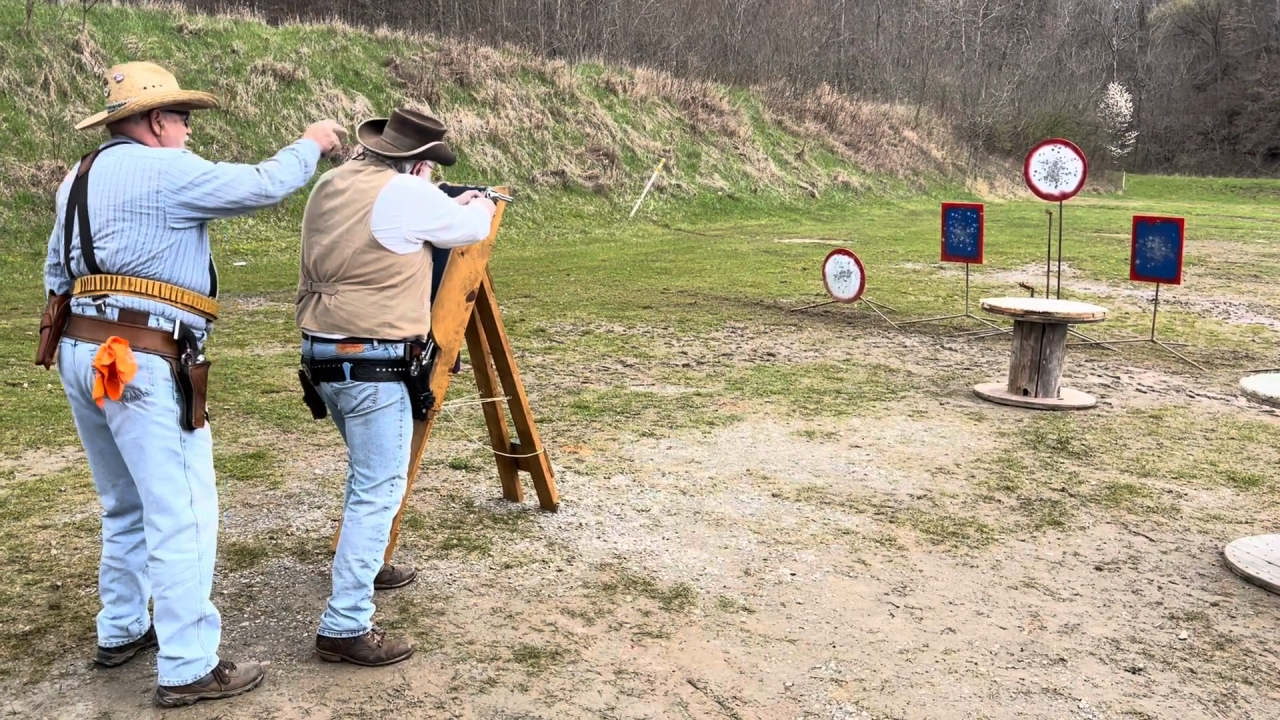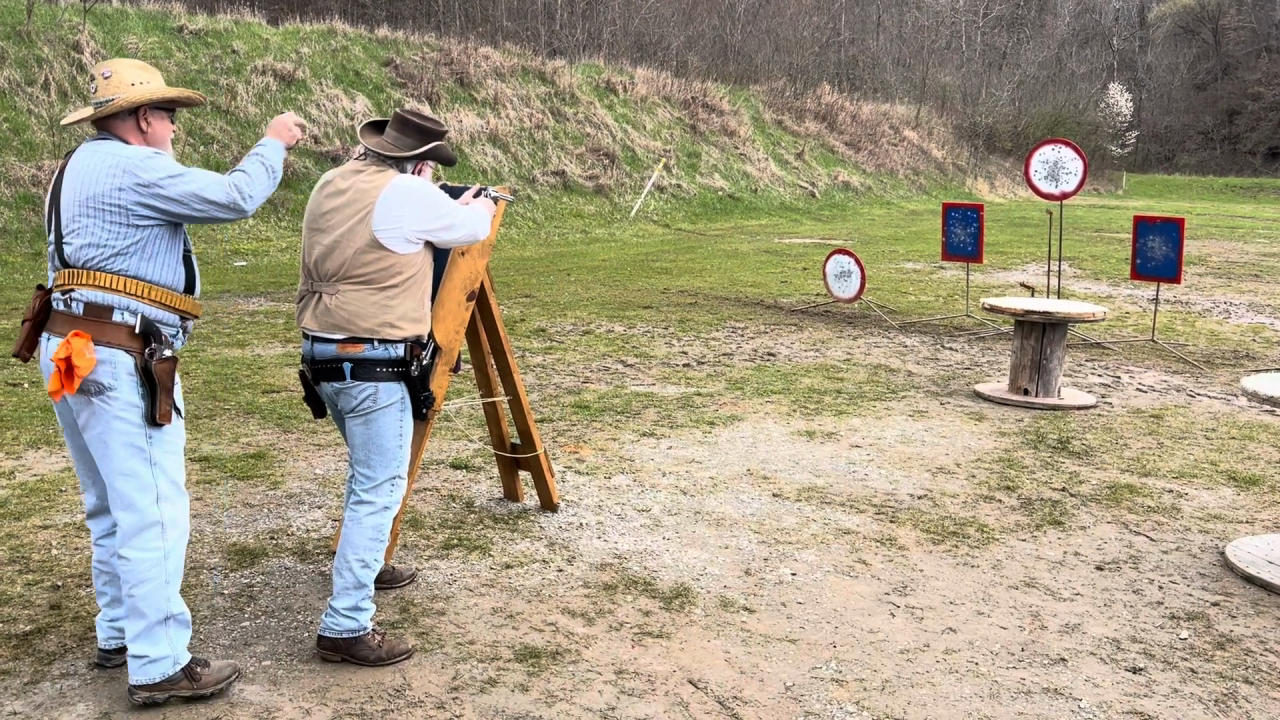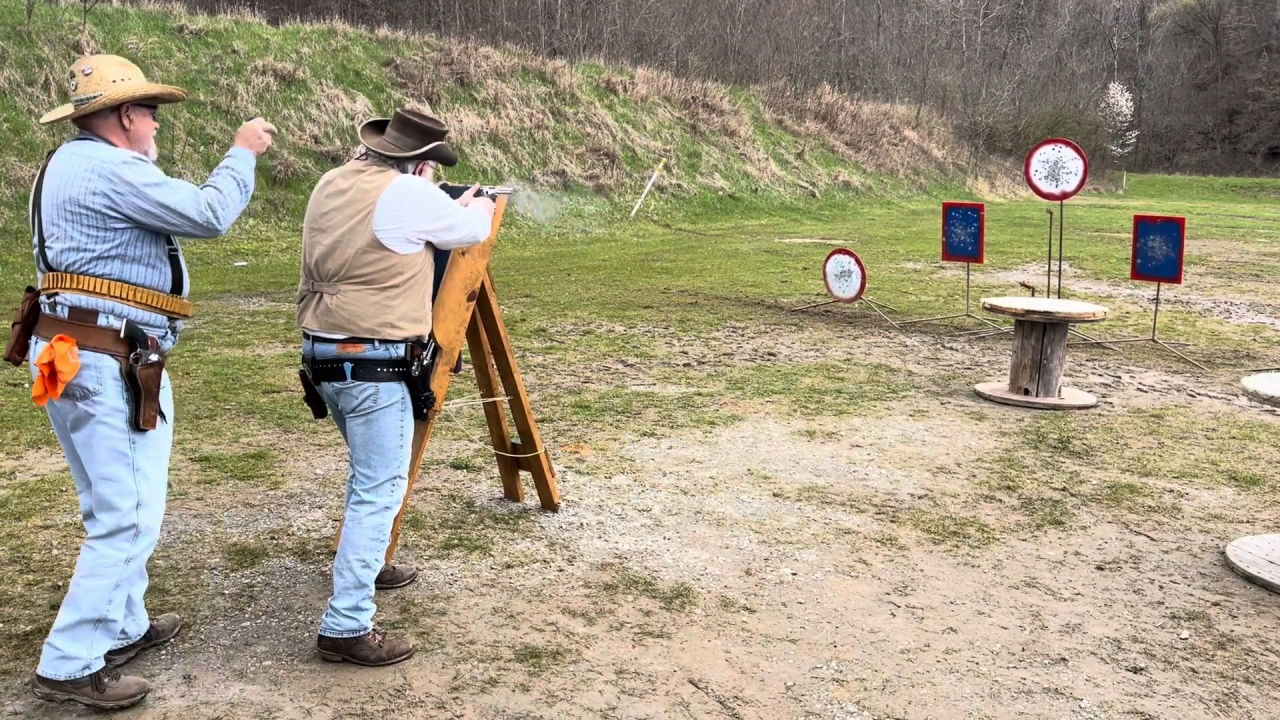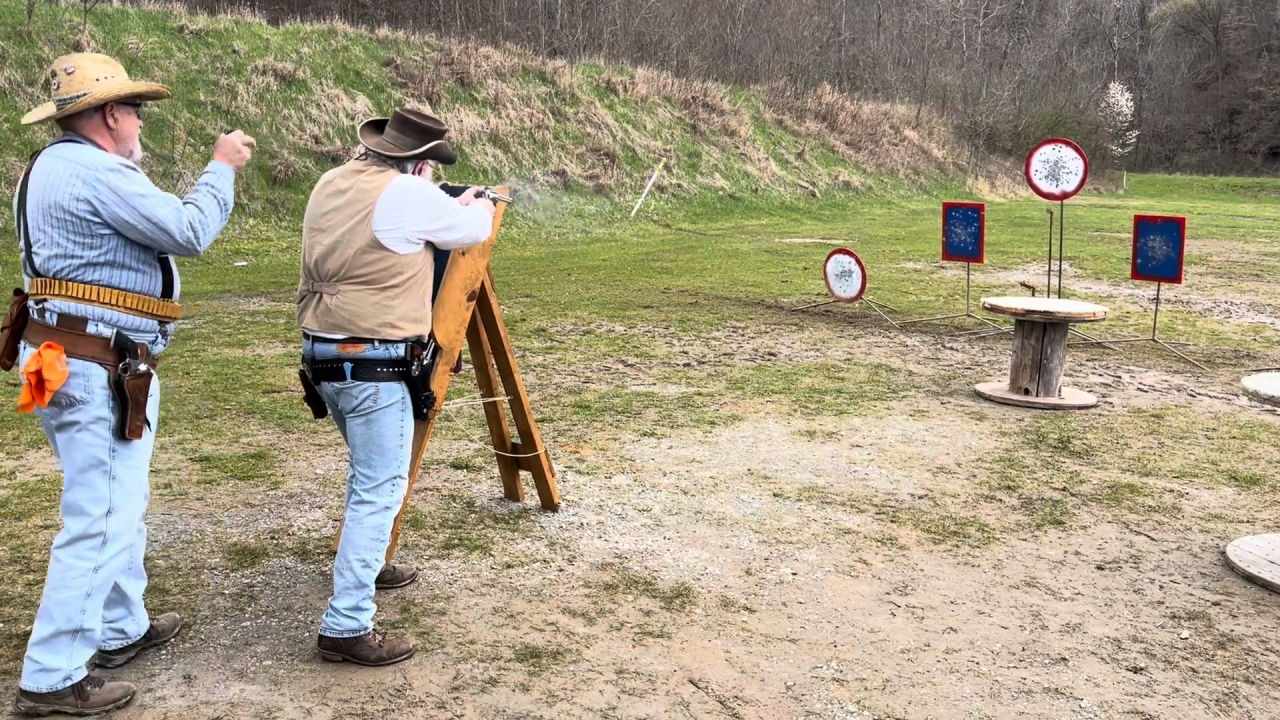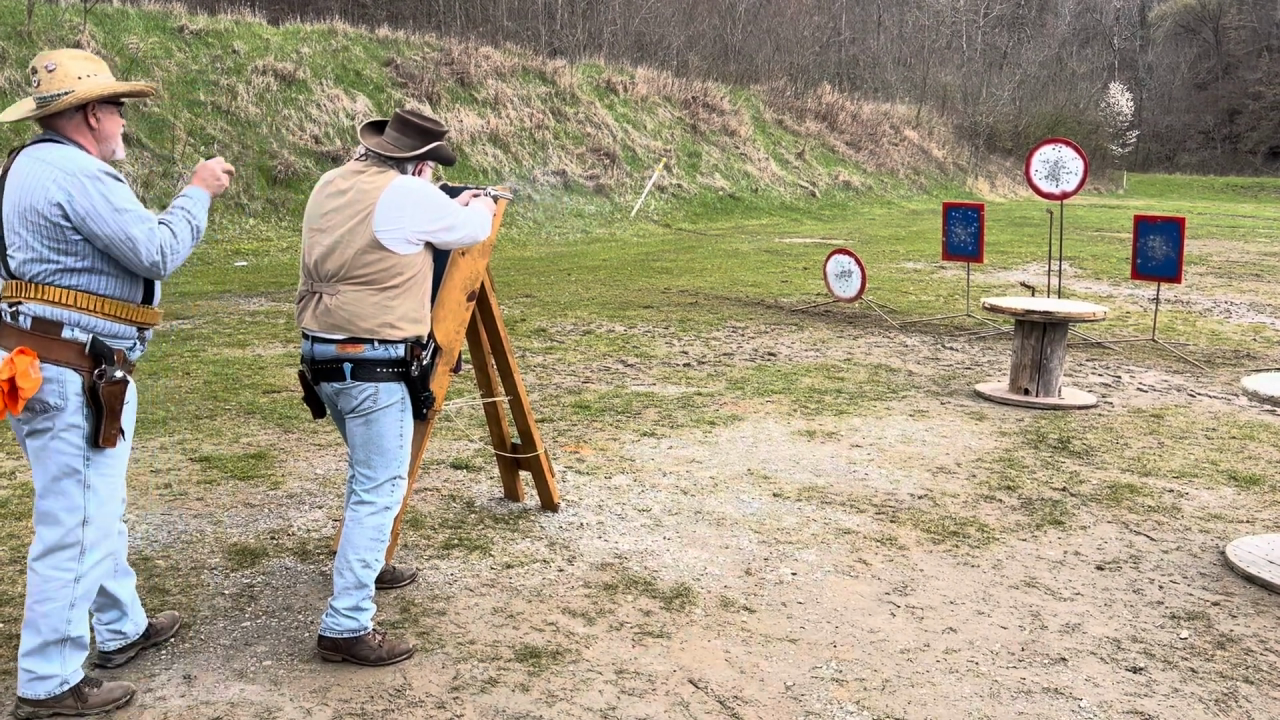
dt=0.2s
person 1, frame 1
left shoulder: (81, 178)
right shoulder: (161, 170)
left elbow: (57, 271)
right elbow: (263, 186)
right wrist: (311, 145)
left hip: (85, 352)
right hip: (146, 362)
left knee: (127, 506)
right knee: (183, 515)
left ankle: (121, 630)
right ankle: (190, 667)
person 1, frame 2
left shoulder: (77, 169)
right shoulder: (133, 167)
right elbow: (236, 197)
right wrist: (273, 143)
left hip: (73, 349)
right hip: (122, 359)
left knee: (112, 508)
right knee: (153, 511)
left ankle: (123, 627)
right ankle: (159, 664)
person 1, frame 3
left shoulder: (61, 169)
right shoulder: (111, 169)
right elbow: (209, 215)
right wrist: (243, 151)
left hip: (67, 352)
right hip: (109, 361)
left knee: (110, 507)
right knee: (127, 516)
left ankle: (123, 627)
right ankle: (70, 665)
person 1, frame 4
right shoulder: (97, 172)
right elbow: (189, 233)
right wrist: (221, 165)
left hip: (56, 357)
right hip: (97, 367)
left knee: (116, 507)
right knee: (97, 523)
left ankle: (122, 629)
person 1, frame 5
right shoulder: (77, 176)
right elbow: (158, 254)
right wrist: (198, 191)
right hip: (74, 373)
left knee: (98, 509)
right knee: (73, 526)
left ankle: (122, 628)
person 2, frame 1
left shoulder: (330, 185)
right shoulder: (404, 194)
right elbow: (470, 230)
left wrist: (451, 205)
right wrist: (479, 206)
left hip: (324, 358)
right hip: (372, 365)
left knee: (367, 473)
right knee: (378, 491)
left ankle: (364, 565)
right ankle: (344, 626)
person 2, frame 2
left shoulder: (330, 185)
right shoulder: (405, 194)
right elbow: (470, 229)
left wrist: (452, 205)
right wrist: (480, 206)
left hip: (325, 357)
right hip: (372, 364)
left knee: (368, 473)
right knee: (378, 490)
left ankle: (364, 565)
right ankle: (345, 626)
person 2, frame 3
left shoulder: (332, 184)
right shoulder: (407, 194)
right elbow: (471, 230)
left wrist: (453, 205)
right wrist: (481, 207)
left hip: (325, 356)
right hip: (373, 363)
left knee: (368, 472)
right knee: (379, 490)
left ankle: (365, 565)
right ankle: (346, 626)
person 2, frame 4
left shoulder: (331, 184)
right shoulder: (407, 195)
right elbow: (471, 230)
left wrist: (454, 206)
right wrist: (480, 207)
left hip: (325, 357)
right hip: (373, 364)
left knee: (368, 473)
right knee: (379, 491)
left ankle: (365, 566)
right ankle: (346, 626)
person 2, frame 5
left shoulder: (330, 184)
right shoulder: (407, 195)
right elbow: (470, 230)
left wrist: (454, 205)
right wrist: (481, 206)
left hip: (323, 356)
right hip: (371, 364)
left knee: (367, 473)
right knee: (378, 490)
left ankle: (364, 566)
right ankle: (345, 625)
